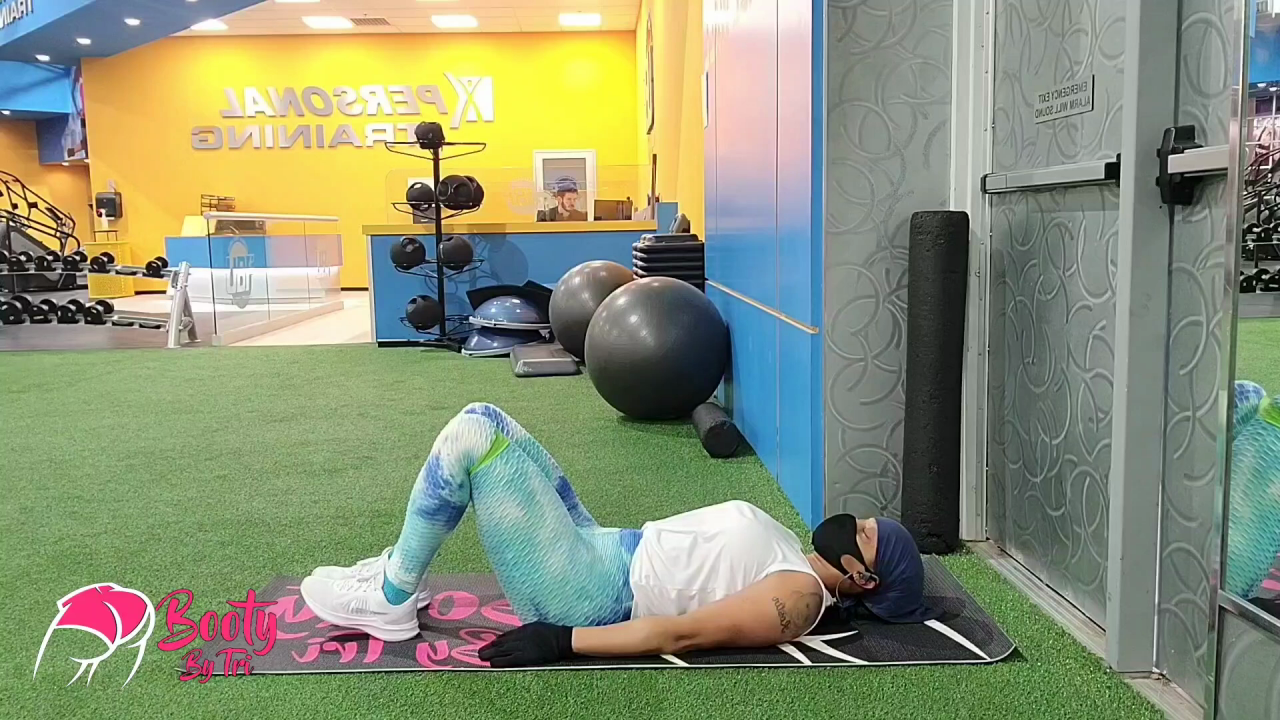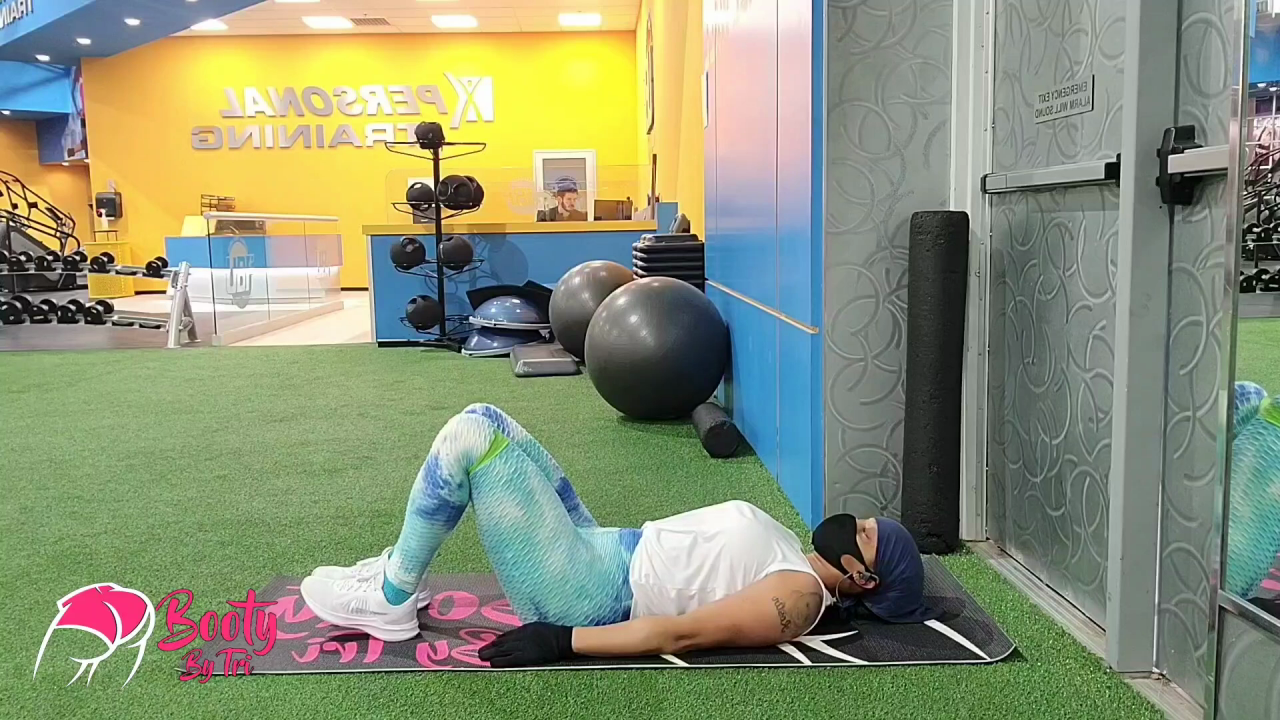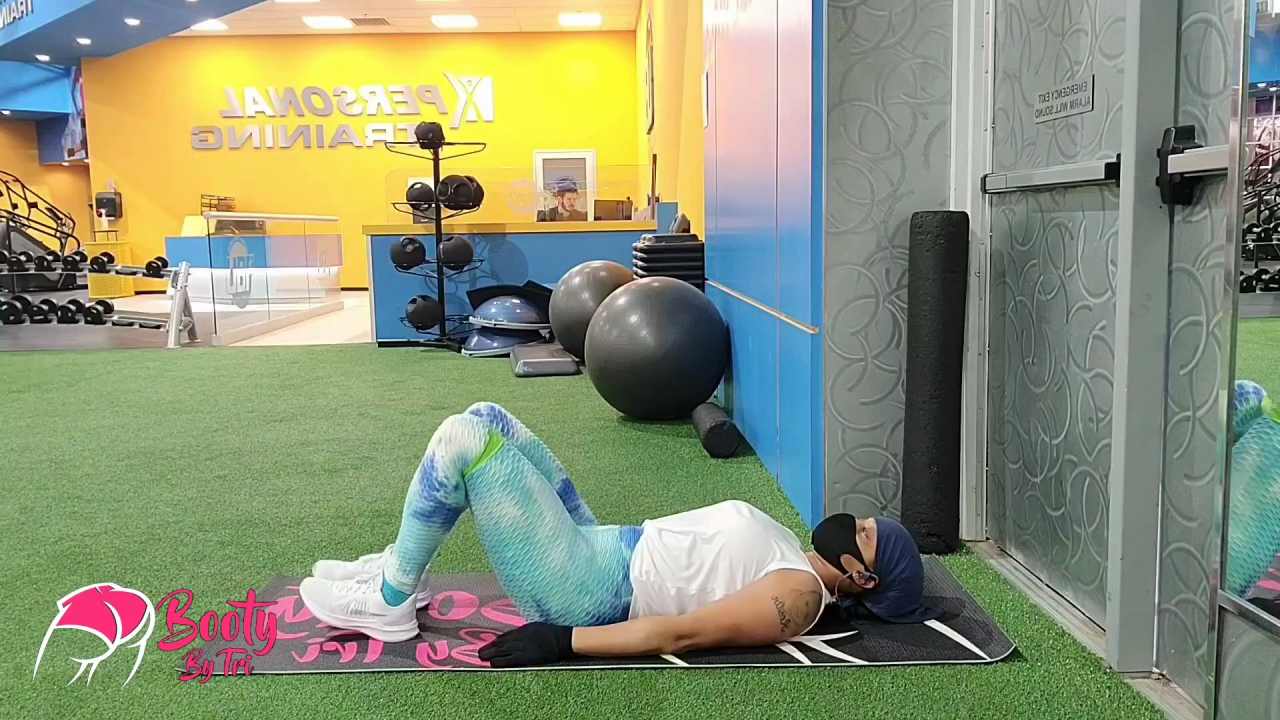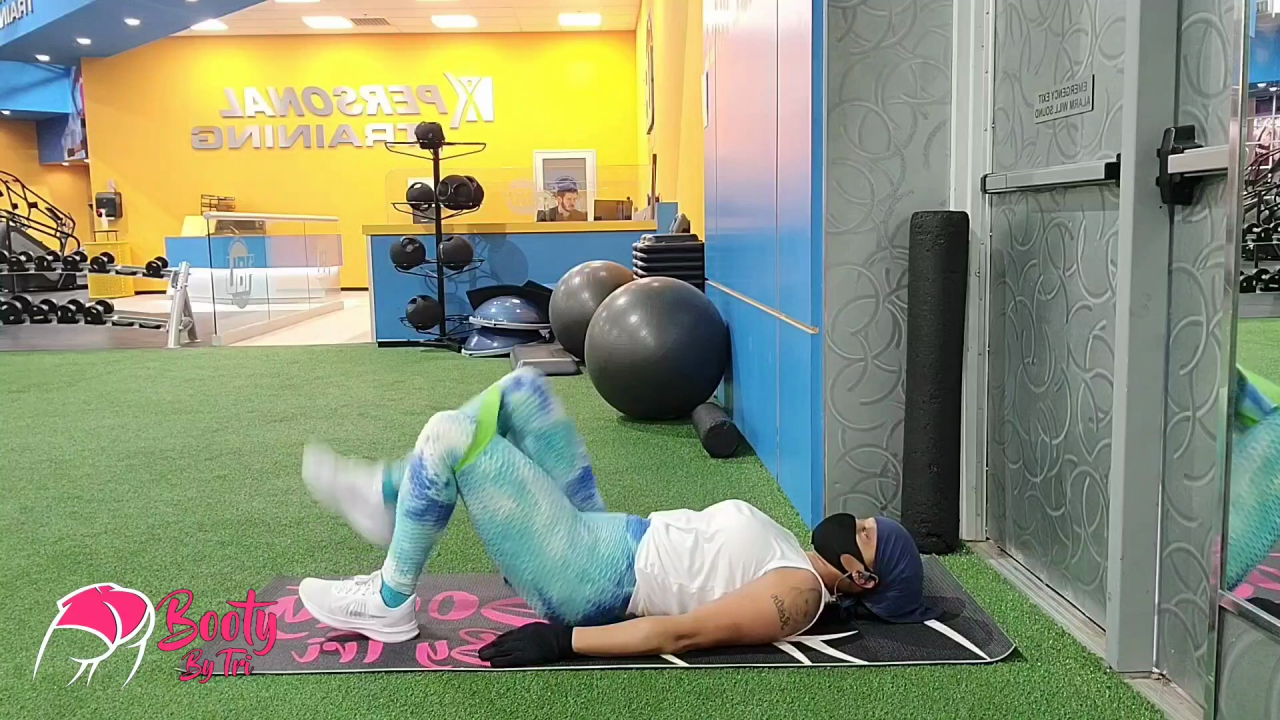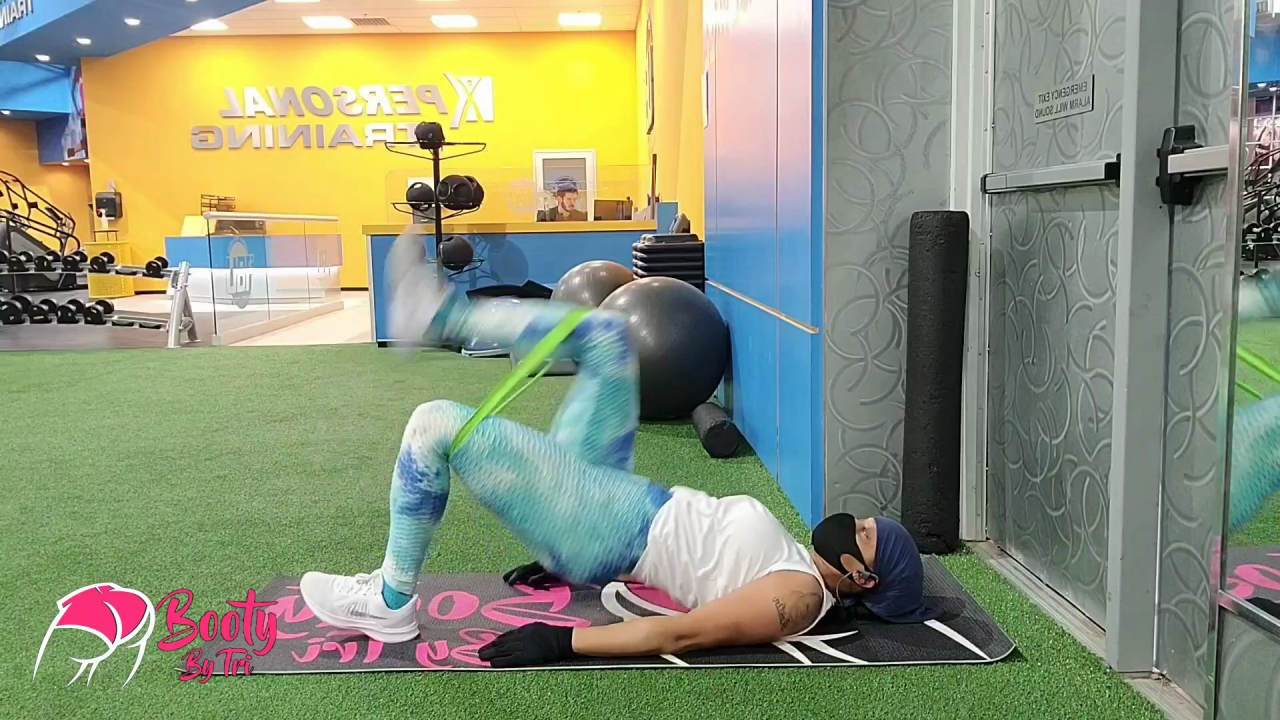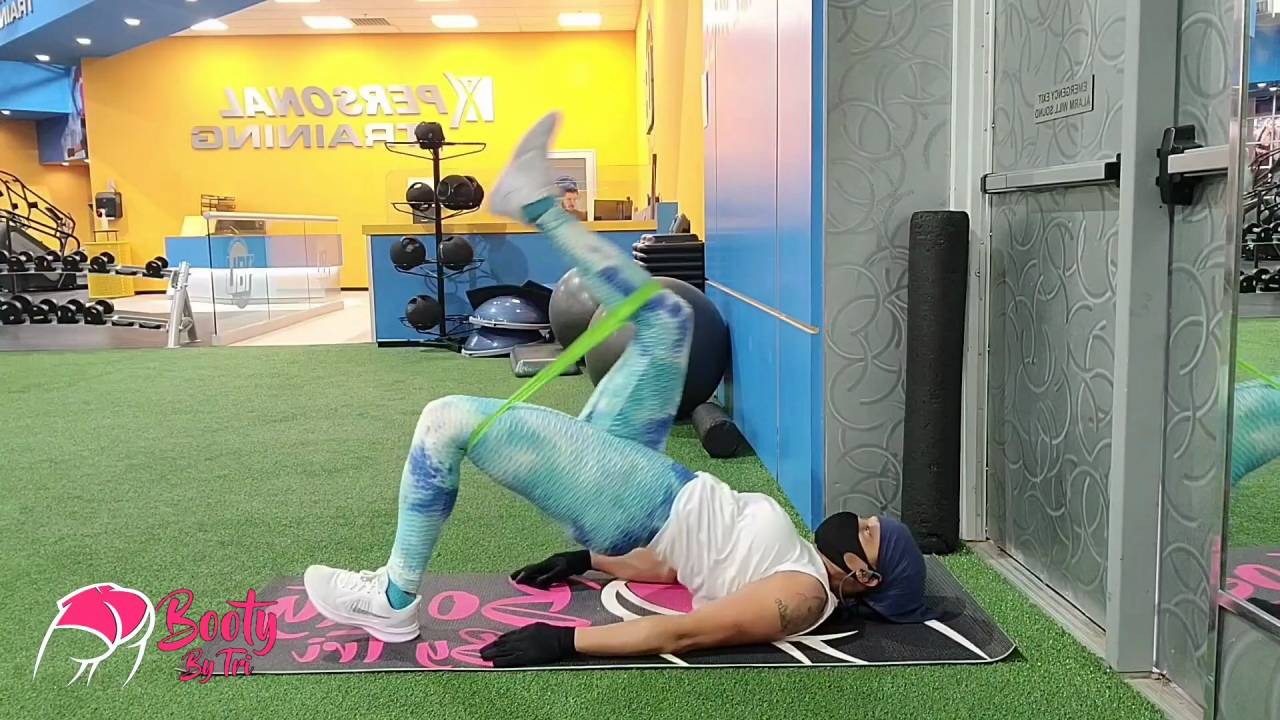
dt=0.2s
person 1, frame 1
left shoulder: (795, 600)
right shoulder: (786, 553)
left elbow: (678, 633)
left wrist: (561, 641)
left hip: (580, 590)
right hip: (600, 547)
left knee: (470, 437)
right knee: (484, 420)
left ankle: (390, 600)
right ankle: (402, 563)
person 1, frame 2
left shoulder: (796, 600)
right shoulder: (786, 555)
left elbow: (679, 633)
left wrist: (562, 642)
left hip: (580, 591)
right hip: (601, 549)
left knee: (468, 437)
right knee: (483, 420)
left ankle: (390, 600)
right ankle: (401, 565)
person 1, frame 3
left shoulder: (796, 600)
right shoulder: (787, 556)
left elbow: (679, 634)
left wrist: (560, 642)
left hip: (579, 588)
right hip: (601, 548)
left knee: (462, 438)
right knee: (487, 419)
left ankle: (388, 602)
right ankle: (399, 565)
person 1, frame 4
left shoulder: (796, 596)
right shoulder: (787, 556)
left elbow: (680, 631)
left wrist: (562, 641)
left hip: (584, 575)
right hip: (605, 535)
left knee: (449, 434)
right knee: (520, 389)
left ankle: (388, 603)
right ankle: (386, 499)
person 1, frame 5
left shoulder: (797, 597)
right shoulder: (795, 563)
left elbow: (679, 630)
left wrist: (563, 640)
left hip: (604, 532)
right hip: (626, 501)
left knee: (435, 426)
right knee: (606, 332)
left ankle: (390, 607)
right ankle: (435, 312)
person 1, frame 6
left shoulder: (802, 598)
right shoulder: (801, 562)
left elbow: (683, 631)
left wrist: (563, 640)
right wrist: (584, 560)
left hip: (626, 502)
right hip: (642, 482)
left knee: (448, 420)
right knee: (665, 314)
left ankle: (393, 604)
right ankle: (535, 202)
